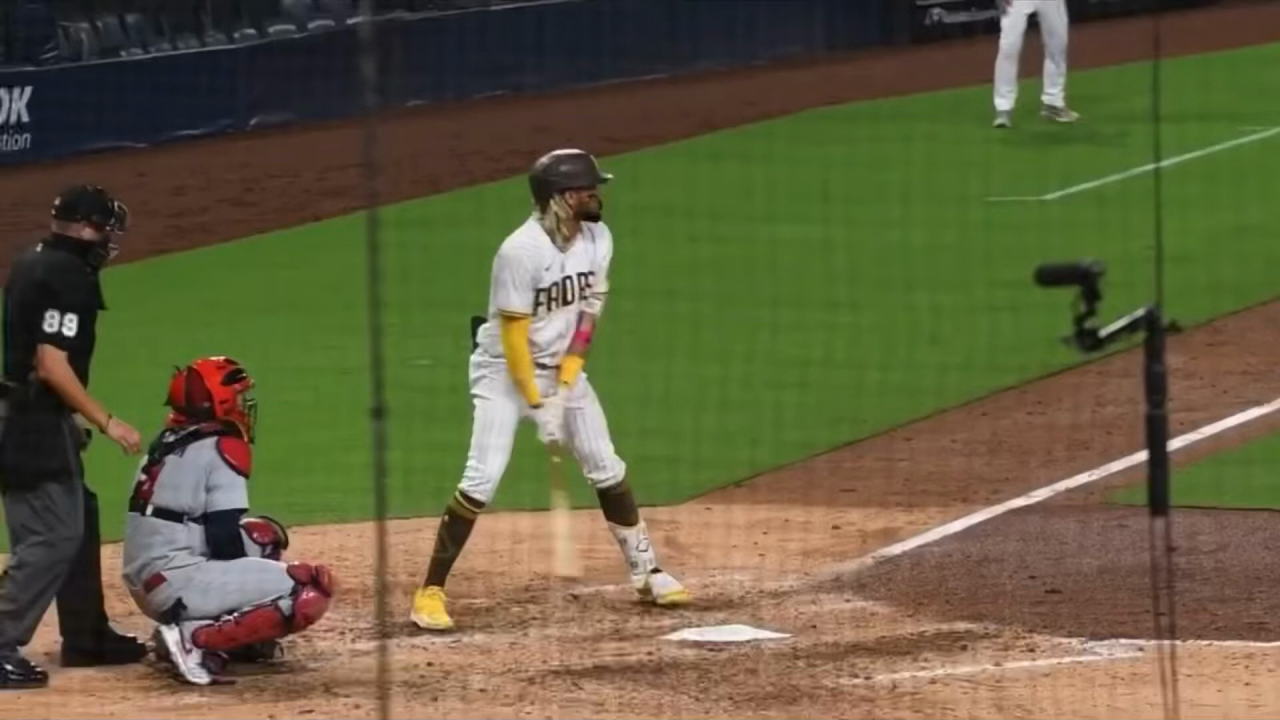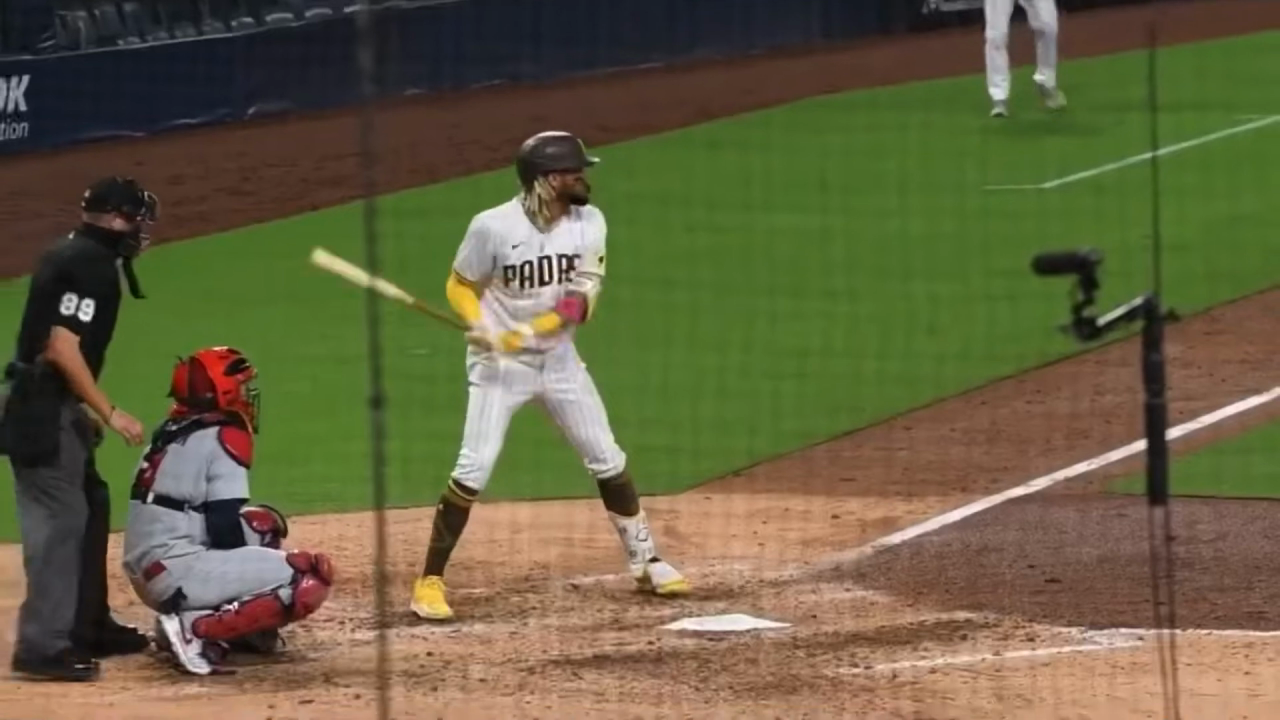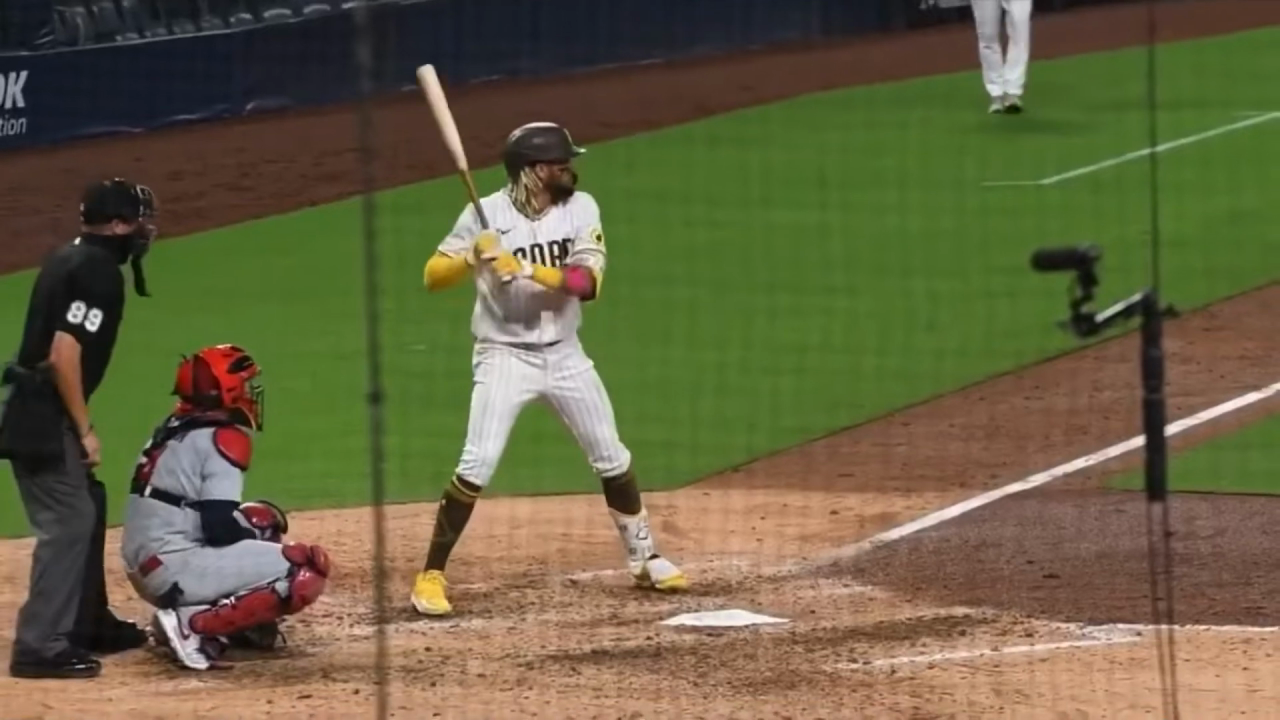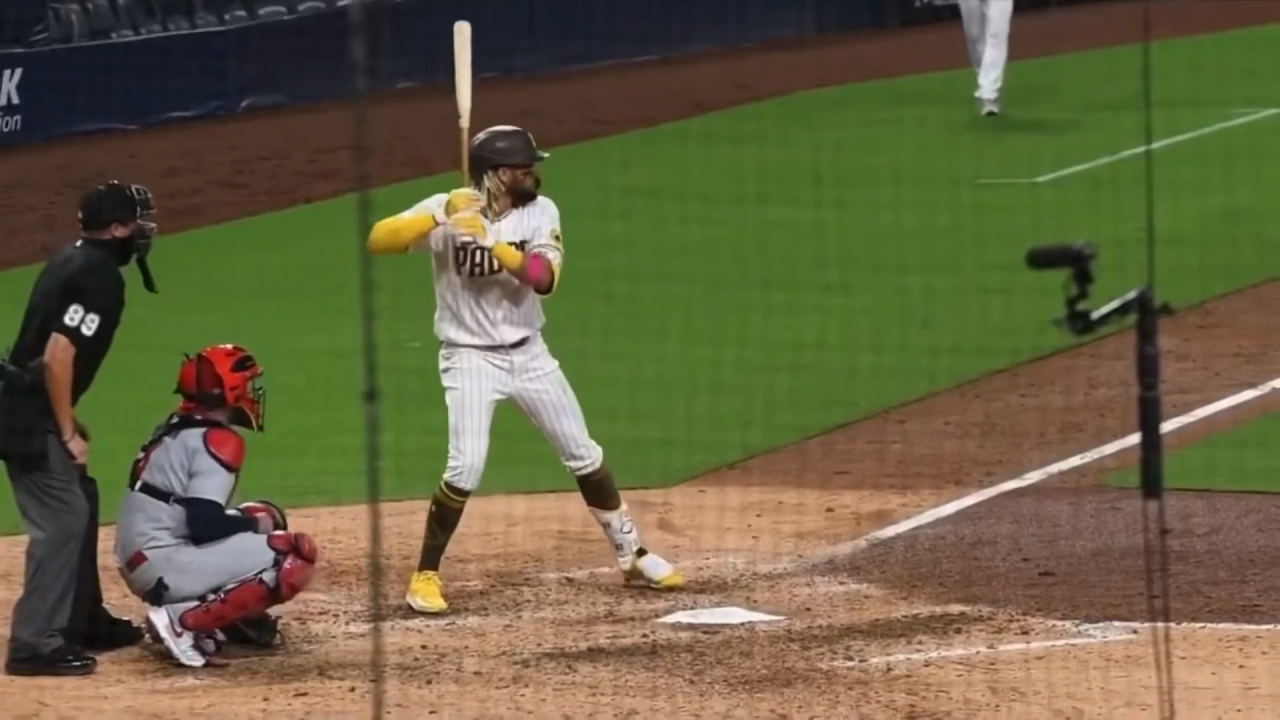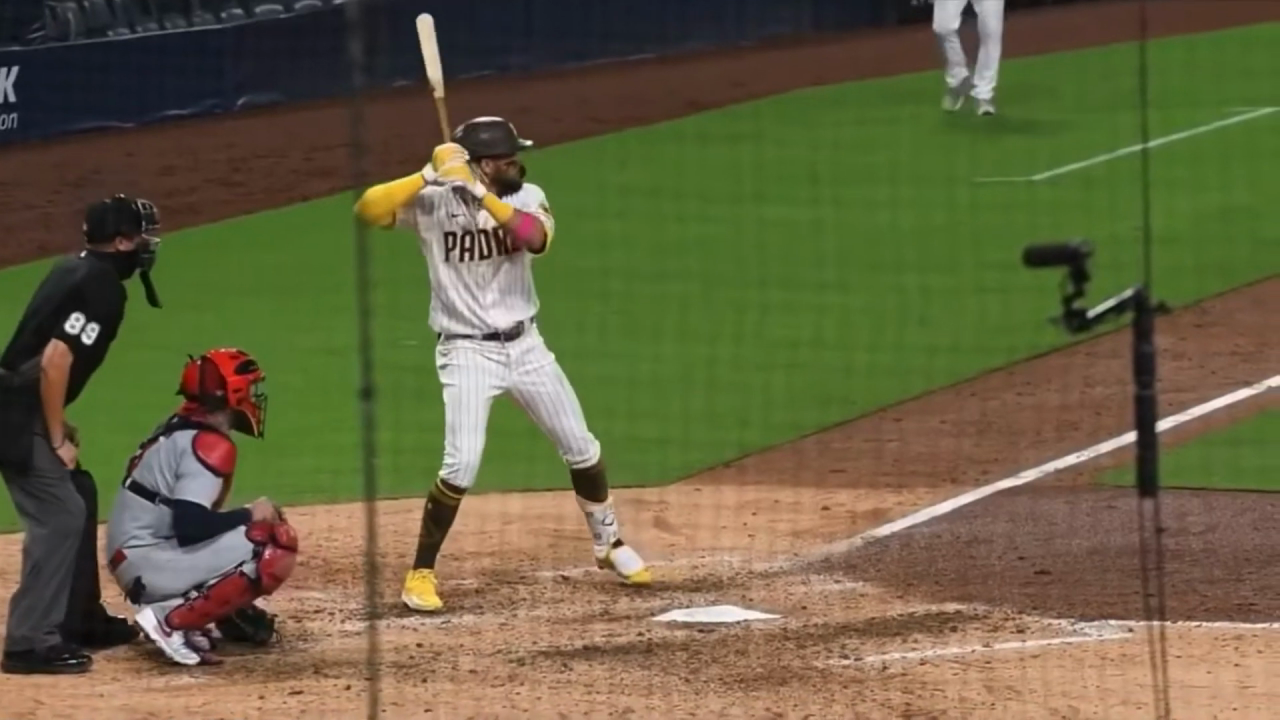
dt=0.3s
person 1, frame 1
right shoulder: (66, 274)
right elbow: (51, 365)
left wrist: (71, 418)
right wrist: (107, 421)
left knee: (78, 524)
right knee: (53, 537)
left ankle: (86, 637)
person 1, frame 2
left shoulder: (70, 253)
right shoulder: (89, 262)
right elbow: (62, 348)
left wrist: (83, 411)
right wrist: (109, 412)
left hip: (50, 406)
right hip: (45, 409)
left knee: (89, 510)
right knee: (62, 519)
left ankle: (89, 626)
right ankle: (43, 642)
person 1, frame 3
left shoulder: (71, 258)
right shoulder: (97, 270)
right elbow: (63, 354)
left wrist: (76, 425)
right wrist: (84, 429)
right hip: (44, 413)
left knee: (87, 510)
right knee: (67, 522)
left ankle: (89, 623)
person 1, frame 4
left shoulder: (74, 260)
right shoulder: (98, 275)
right elbow: (57, 356)
left wrist: (65, 423)
right wrist: (69, 432)
left knee: (80, 506)
right knee: (61, 520)
left ankle: (84, 620)
person 1, frame 5
left shoulder: (77, 269)
right shoulder: (100, 286)
right elbow: (54, 361)
left wrist: (56, 427)
right wrist: (57, 438)
left knee: (78, 501)
right knee: (59, 518)
left ankle: (81, 619)
person 2, frame 1
left shoulder: (598, 239)
right shoulder: (521, 250)
left elbow: (587, 317)
right elbow: (513, 338)
left wrist: (564, 390)
right wrist: (537, 407)
left hip: (563, 368)
right hip: (504, 371)
left knee: (607, 468)
right knee: (483, 478)
left ankle: (646, 572)
right ankle: (432, 589)
person 2, frame 2
left shoulder: (589, 222)
right shoulder: (494, 226)
left elbow: (581, 301)
right elbow: (459, 286)
left wrist: (529, 332)
right wrist: (480, 327)
left hip: (555, 354)
right hip: (497, 359)
left knee: (606, 458)
right knee: (475, 466)
left ankle: (644, 561)
right ankle: (431, 579)
person 2, frame 3
left shoulder: (581, 208)
right shoulder: (484, 213)
left elbow: (587, 283)
right elbow: (432, 277)
left wrist: (525, 269)
right wrist: (469, 255)
left hip: (564, 354)
right hip: (504, 356)
left knee: (611, 457)
right knee: (478, 463)
left ankle: (644, 559)
right ankle: (431, 574)
person 2, frame 4
left shoulder: (541, 211)
right shoulder: (445, 208)
left elbow: (545, 279)
right elbow: (377, 241)
left wrist: (489, 240)
right wrist: (439, 216)
left hip: (529, 353)
right hip: (470, 358)
left knee: (583, 454)
right knee: (465, 467)
left ankle: (632, 554)
right ankle: (425, 573)
person 2, frame 5
left shoulder: (526, 197)
right shoulder: (433, 203)
left elbow: (537, 237)
right elbow: (367, 208)
left wrist: (477, 191)
right wrist: (431, 173)
left hip: (525, 345)
right hip: (467, 352)
left knee: (580, 446)
right knee: (462, 464)
left ankle: (610, 546)
right ankle: (421, 572)
person 3, frame 1
left shoulder: (166, 443)
right shoulder: (224, 448)
right elbow: (223, 537)
right wrist: (245, 580)
left hip: (146, 584)
right hip: (178, 585)
left knee: (265, 535)
right knee: (314, 588)
right ankle: (194, 639)
person 3, frame 2
left shoulder: (170, 432)
right shoulder: (226, 437)
right elbow: (223, 526)
right wrist: (246, 572)
left hip: (147, 573)
right hip: (176, 575)
left knee: (263, 524)
right knee: (312, 577)
right ankle: (194, 629)
person 3, frame 3
left shoulder: (173, 428)
right shoulder: (224, 437)
right elbow: (218, 526)
left wrist: (252, 536)
right wrist: (256, 539)
left hip: (145, 568)
right hip: (174, 570)
left knee: (265, 519)
right knee: (309, 568)
right ankle: (191, 624)
person 3, frame 4
left shoulder: (176, 426)
right shoulder: (218, 439)
right elbow: (204, 524)
left wrist: (254, 524)
right wrist: (255, 525)
left hip: (141, 562)
right hip: (162, 565)
left knee: (263, 519)
right knee: (296, 555)
right ankle: (183, 621)
person 3, frame 5
left shoulder: (179, 428)
right shoulder: (210, 443)
right elbow: (190, 526)
left wrist: (251, 517)
right wrist: (249, 514)
left hip: (137, 560)
right hip: (147, 563)
left knee: (263, 522)
right knee: (277, 547)
left ankle: (203, 613)
right ankle: (171, 619)
